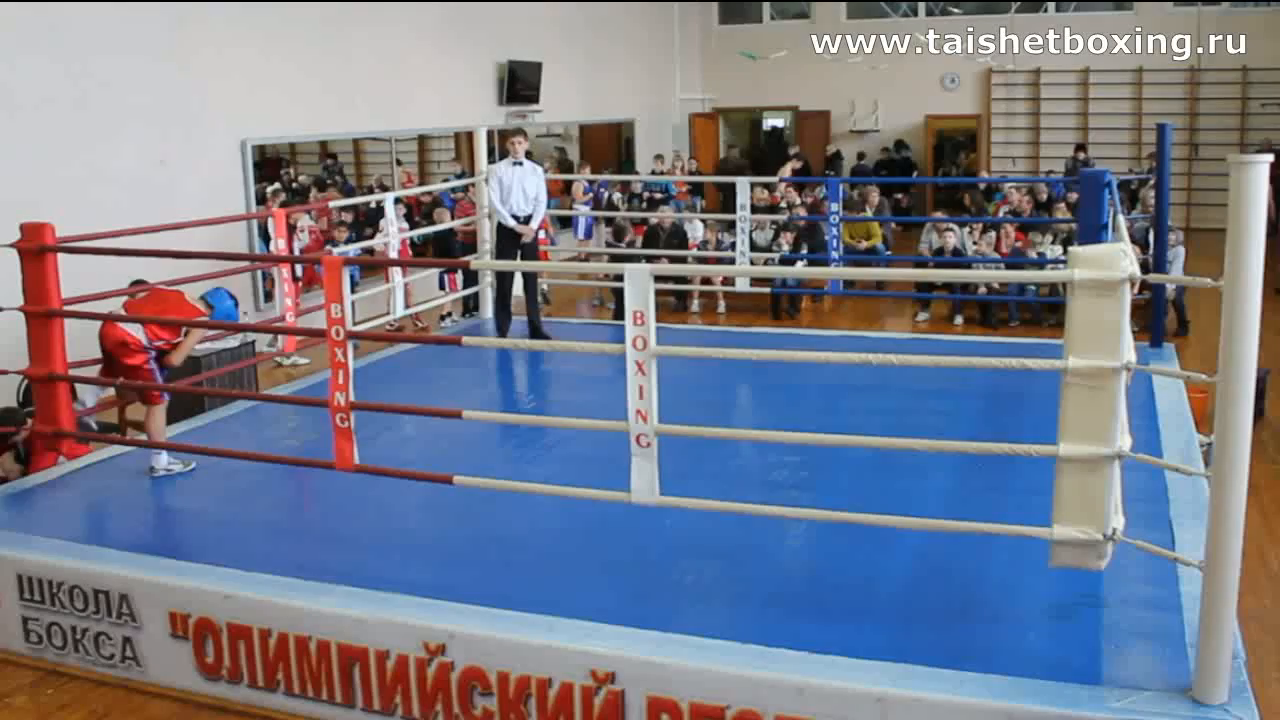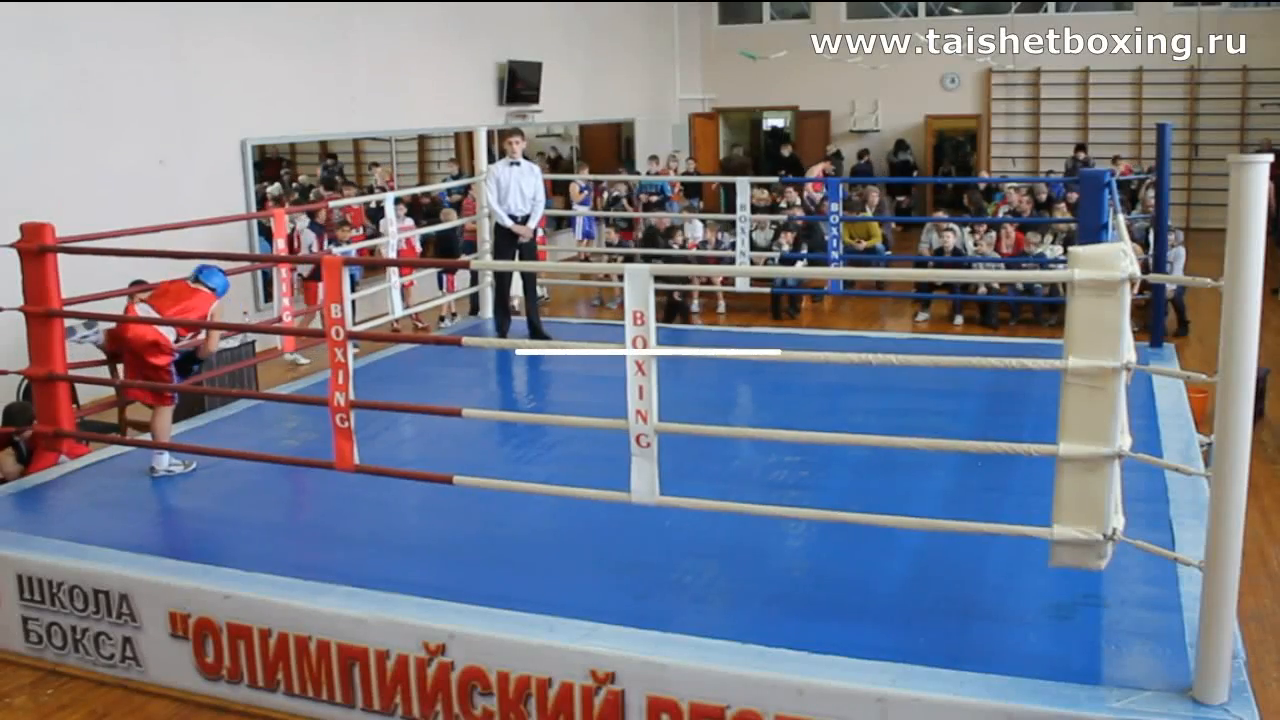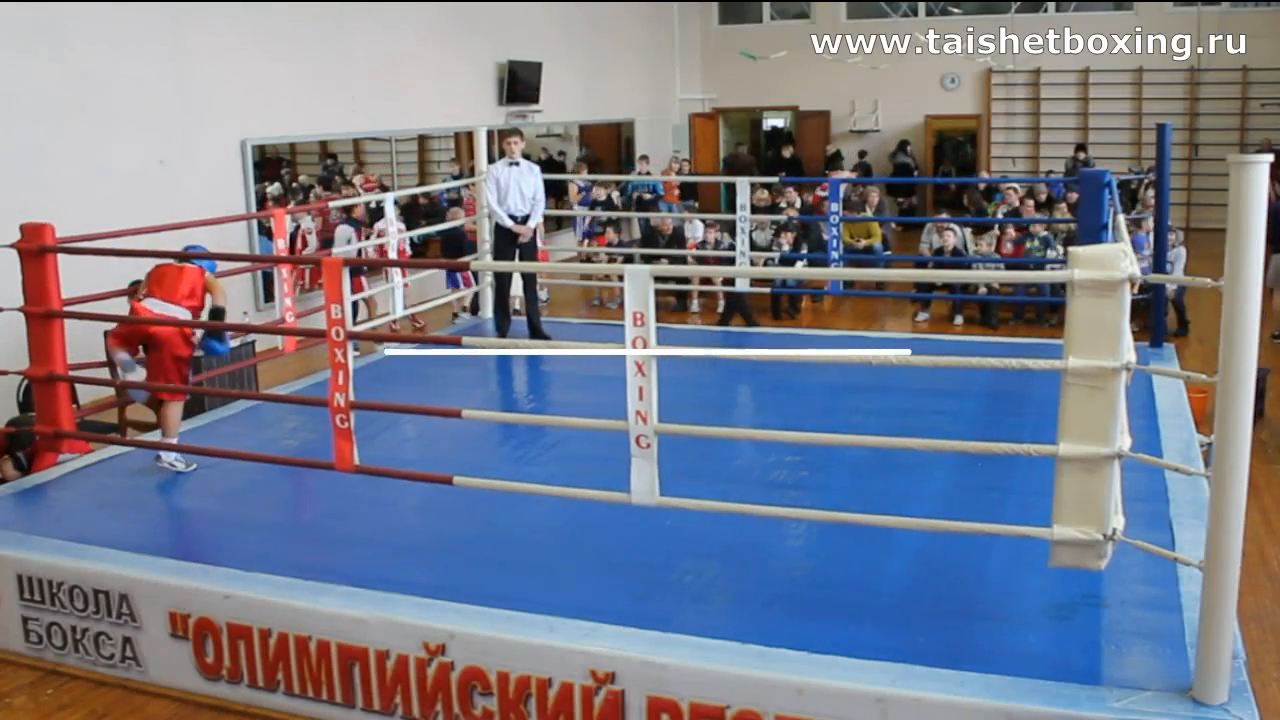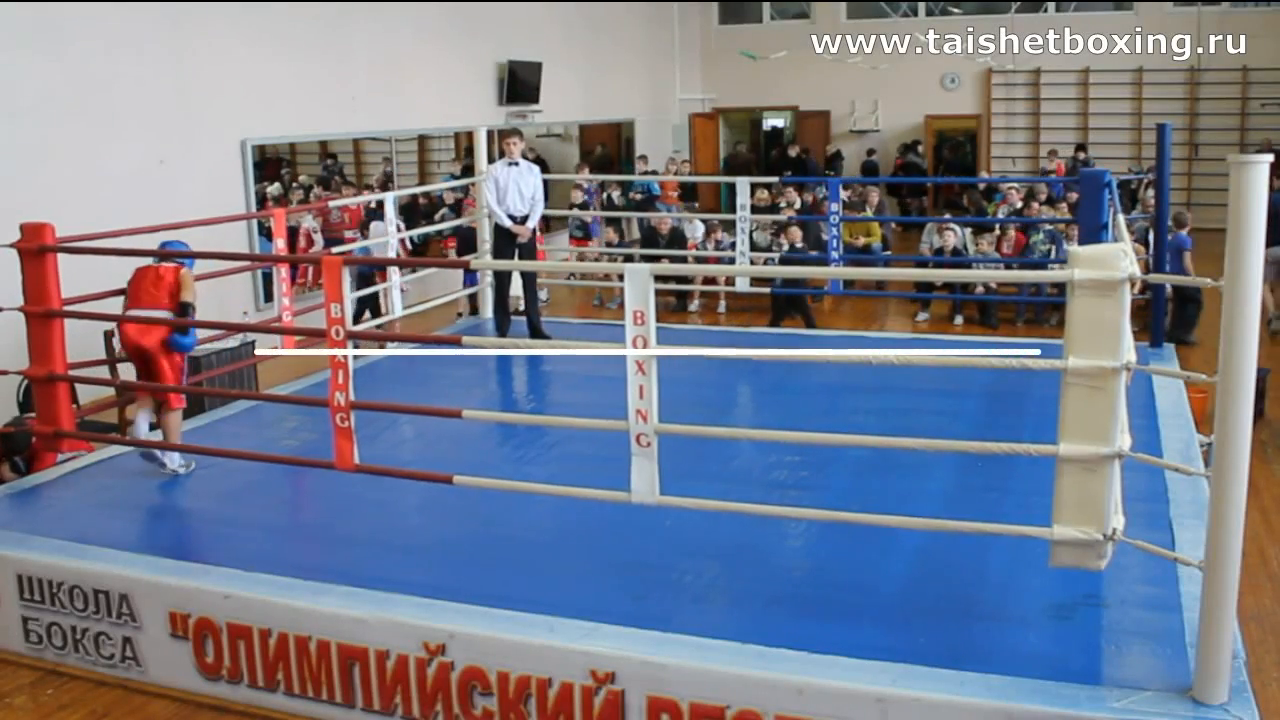
dt=0.5s
person 1, frame 1
left shoulder: (173, 293)
right shoulder: (201, 324)
left elbow: (137, 297)
right elbow: (174, 361)
right wrist: (157, 361)
left hip: (109, 325)
right hip: (129, 341)
left knee: (113, 369)
right knee: (156, 400)
right ankle: (160, 462)
person 1, frame 2
left shoulder: (173, 284)
right shoulder: (214, 304)
left elbow: (142, 301)
right elbow: (211, 347)
right wrist: (191, 360)
left hip: (133, 318)
right hip: (155, 340)
left knee: (115, 346)
right knee: (165, 401)
right ankle: (161, 462)
person 1, frame 3
left shoulder: (158, 269)
right shoulder: (205, 276)
left elbow: (141, 296)
right elbow: (218, 294)
left wrist: (145, 342)
right wrist: (216, 323)
left hip: (144, 315)
right hip: (174, 326)
left knee: (118, 339)
right knee: (174, 393)
left ankle: (127, 363)
right ankle: (168, 453)
person 1, frame 4
left shoulder: (139, 273)
right shoulder: (183, 272)
right elbow: (188, 291)
left wrist: (130, 345)
right wrist: (186, 318)
left hip: (130, 328)
right hip: (162, 332)
left knee: (149, 386)
right knee: (172, 397)
left ankle: (141, 428)
right ankle: (172, 459)
person 2, frame 1
left shoulder: (536, 170)
right shoulder: (498, 170)
left elbow: (542, 201)
right elbow: (495, 202)
left wrist: (532, 227)
right wrist: (515, 225)
left hip: (530, 225)
right hip: (507, 226)
left knee: (531, 278)
right knee: (504, 279)
left ankle: (535, 328)
right ankle: (502, 329)
person 2, frame 2
left shoulder: (533, 170)
right shoulder: (495, 170)
left elbow: (539, 201)
right elbow: (492, 203)
left wrist: (530, 227)
right wrist: (512, 226)
left hip: (527, 225)
right hip: (505, 226)
left knee: (530, 278)
right knee: (502, 279)
left ankle: (535, 328)
right ankle: (502, 330)
person 2, frame 3
left shoulder: (533, 169)
right shoulder: (495, 170)
left elbow: (539, 201)
right elbow: (492, 203)
left wrist: (530, 226)
right wrist: (512, 225)
left hip: (528, 225)
right hip: (504, 226)
left knee: (530, 278)
right knee: (502, 279)
left ankle: (535, 328)
right ankle: (502, 330)
person 2, frame 4
left shoulder: (533, 170)
right shoulder: (494, 171)
left elbow: (539, 201)
right elbow: (492, 204)
left wrist: (528, 226)
right wrist: (511, 226)
left hip: (527, 225)
right hip: (504, 226)
left knee: (530, 277)
right knee: (502, 279)
left ankle: (535, 328)
right ankle: (502, 330)
